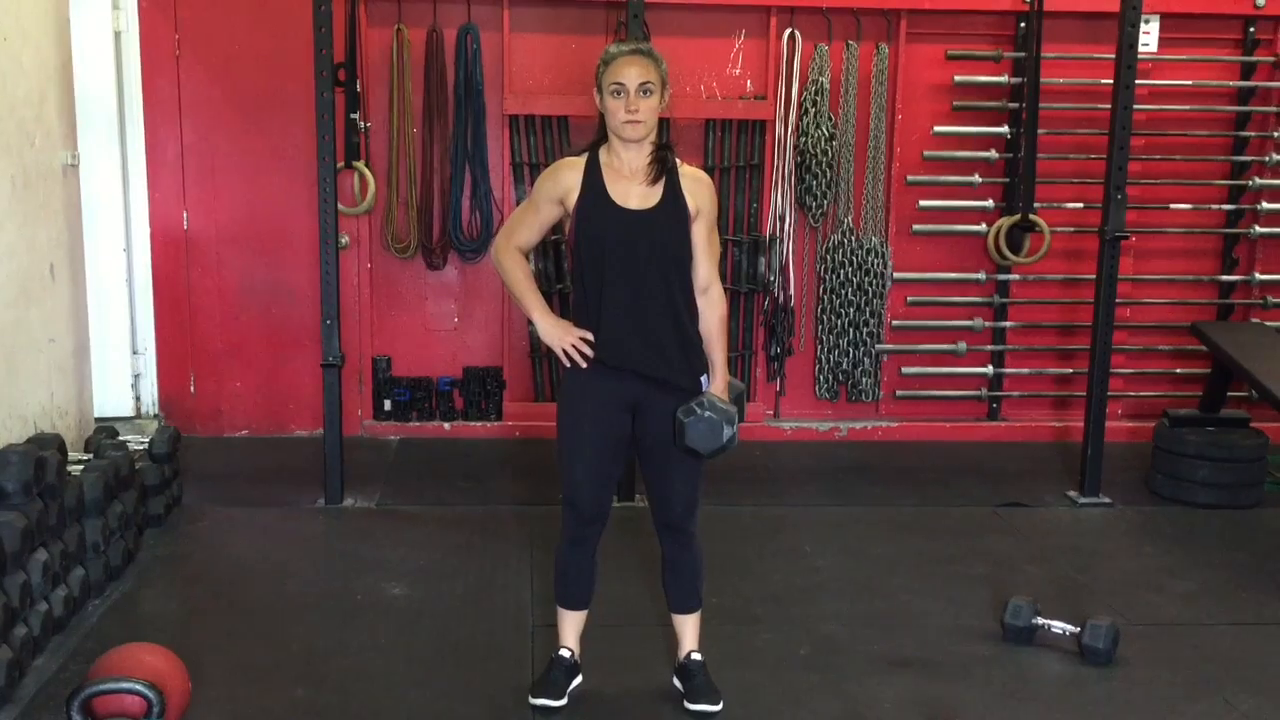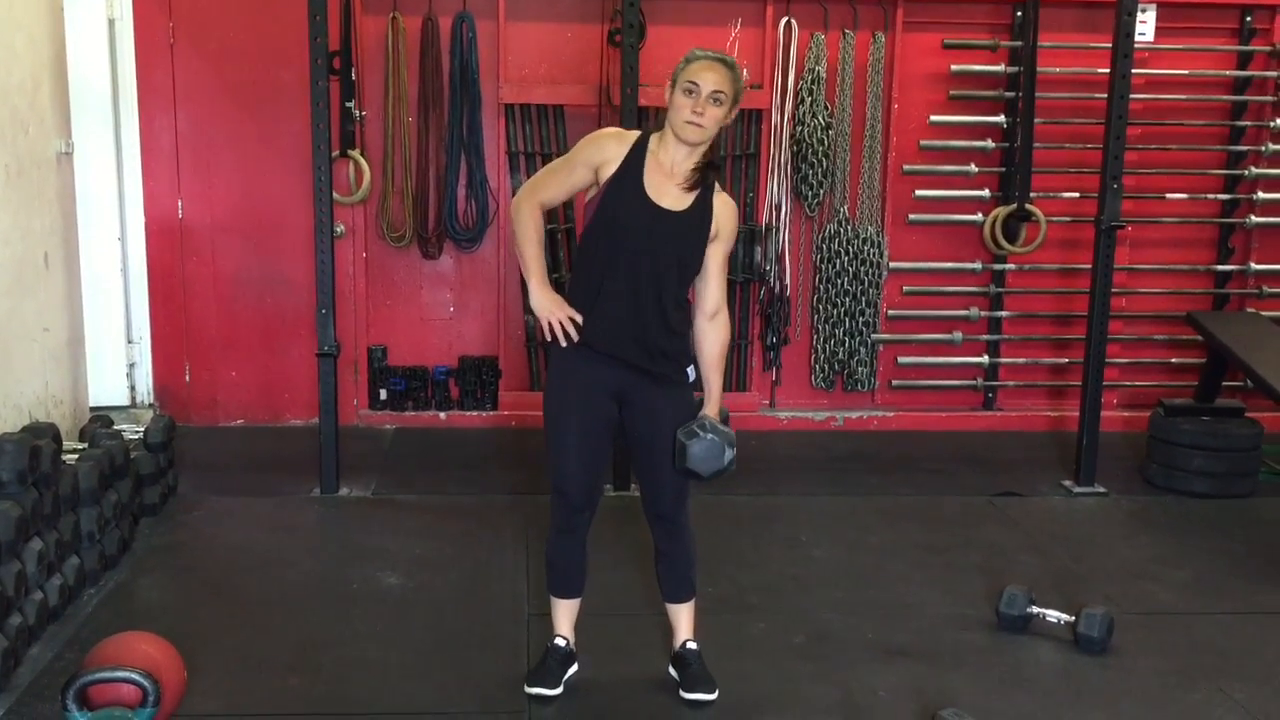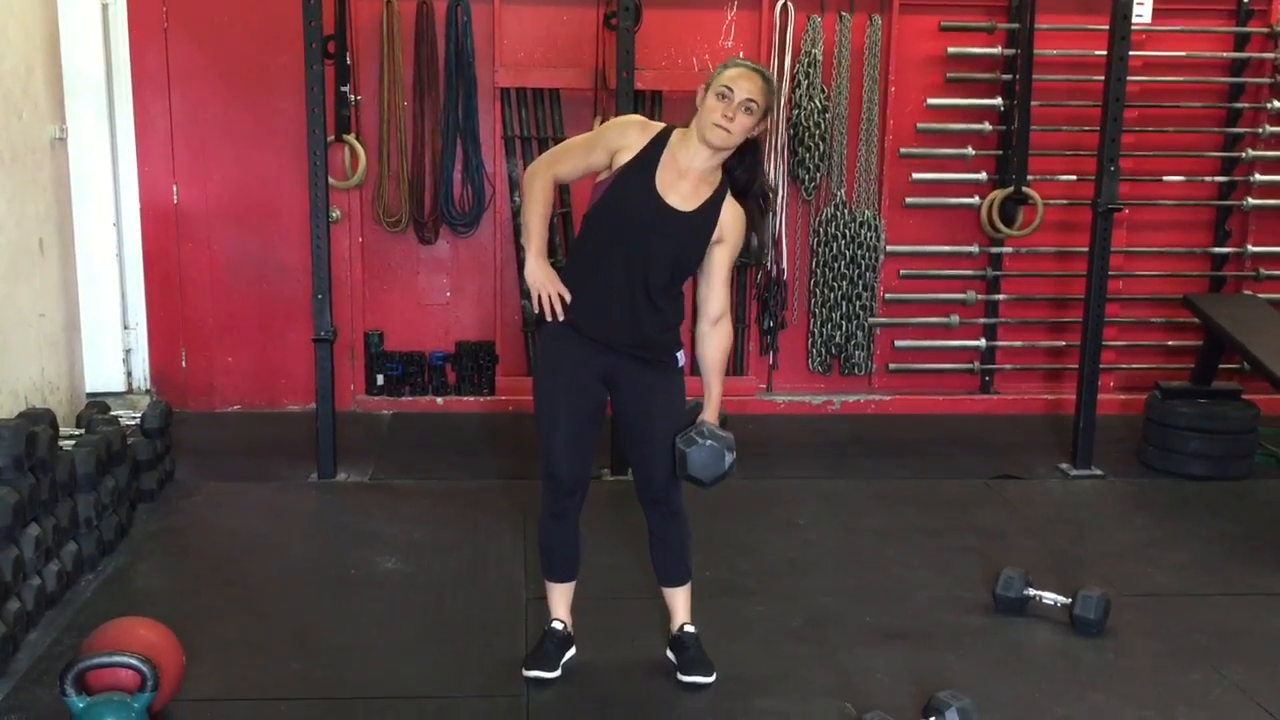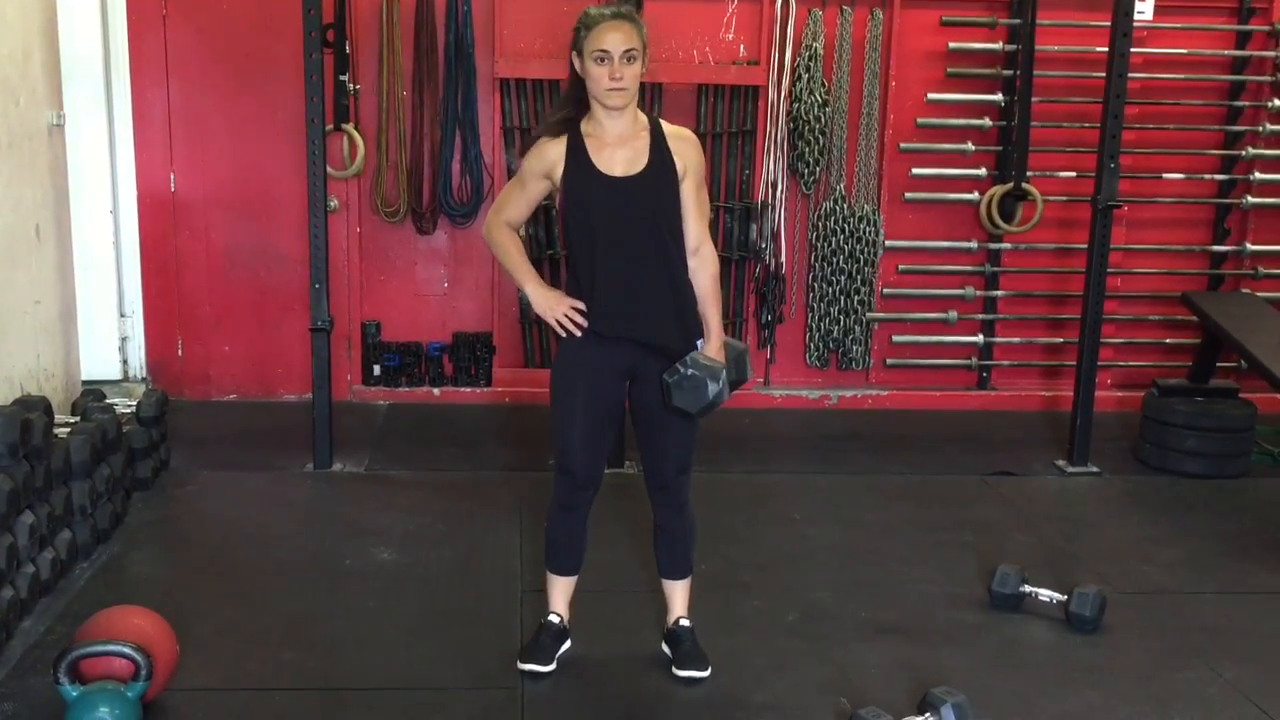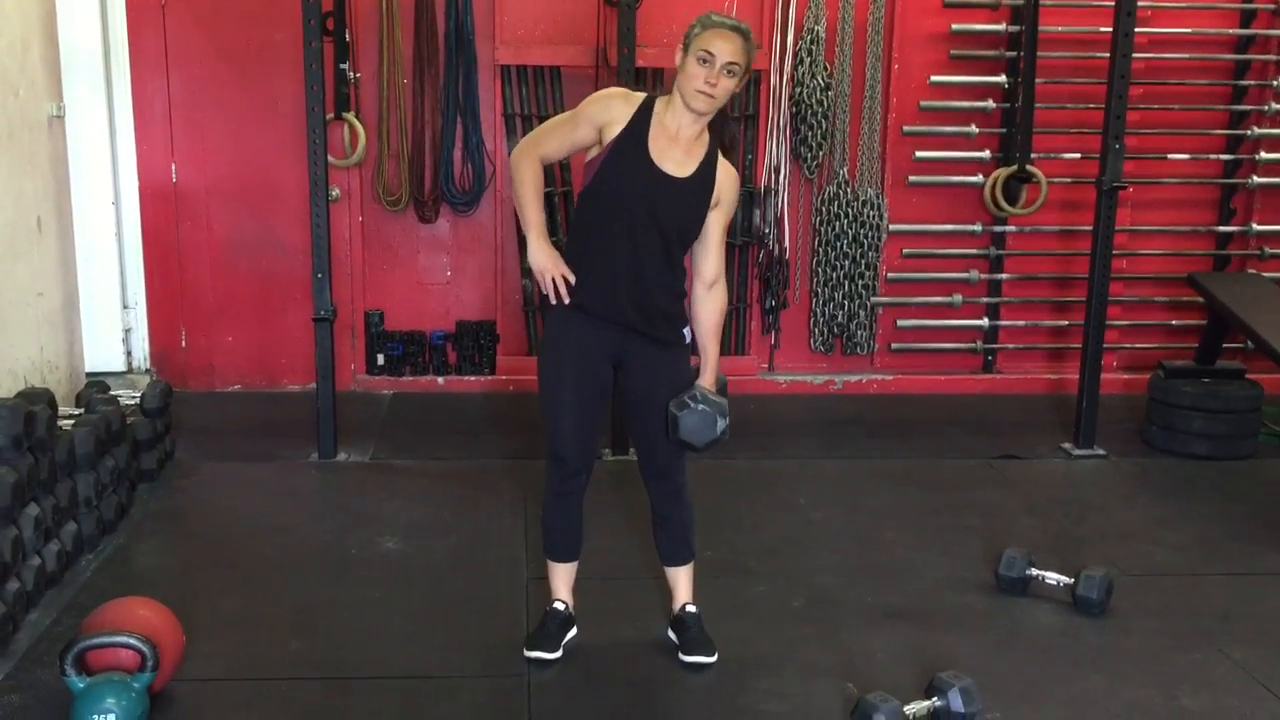
dt=1s
person 1, frame 1
left shoulder: (694, 187)
right shoulder: (570, 177)
left elbow: (708, 290)
right elbow: (508, 247)
left wrist: (720, 378)
right wrist: (544, 320)
left hip: (674, 380)
right hip: (595, 377)
left knee: (677, 521)
right knee: (582, 518)
left ankle: (690, 659)
right ankle: (566, 656)
person 1, frame 2
left shoulder: (720, 209)
right shoulder: (612, 149)
left elbow: (711, 311)
right elbow: (529, 201)
left wrist: (714, 402)
right wrist: (540, 290)
left hip: (663, 374)
right hip: (583, 362)
left knee: (668, 509)
right knee: (572, 503)
left ankle: (685, 647)
right ankle: (562, 644)
person 1, frame 3
left shoulder: (729, 215)
right shoulder: (631, 136)
left elbow: (714, 317)
right elbow: (542, 173)
left wrist: (712, 408)
right wrist: (536, 261)
left hip: (651, 359)
right hip: (572, 341)
left knee: (661, 492)
right knee: (563, 485)
left ankle: (682, 630)
right ankle: (558, 626)
person 1, frame 4
left shoulder: (680, 146)
right shoulder: (555, 152)
left elbow: (699, 250)
right elbow: (499, 224)
left wrist: (715, 337)
right wrist: (537, 292)
left hip: (671, 344)
right hip: (591, 343)
left knee: (670, 484)
right knee: (575, 482)
left ankle: (679, 624)
right ankle: (555, 621)
person 1, frame 5
left shoulder: (722, 179)
right shoulder: (617, 109)
left elbow: (709, 281)
right elbow: (528, 156)
left wrist: (709, 373)
right wrist: (538, 242)
left hip: (658, 336)
right hip: (579, 322)
left knee: (666, 470)
right knee: (568, 464)
left ankle: (684, 610)
right ankle: (561, 607)
